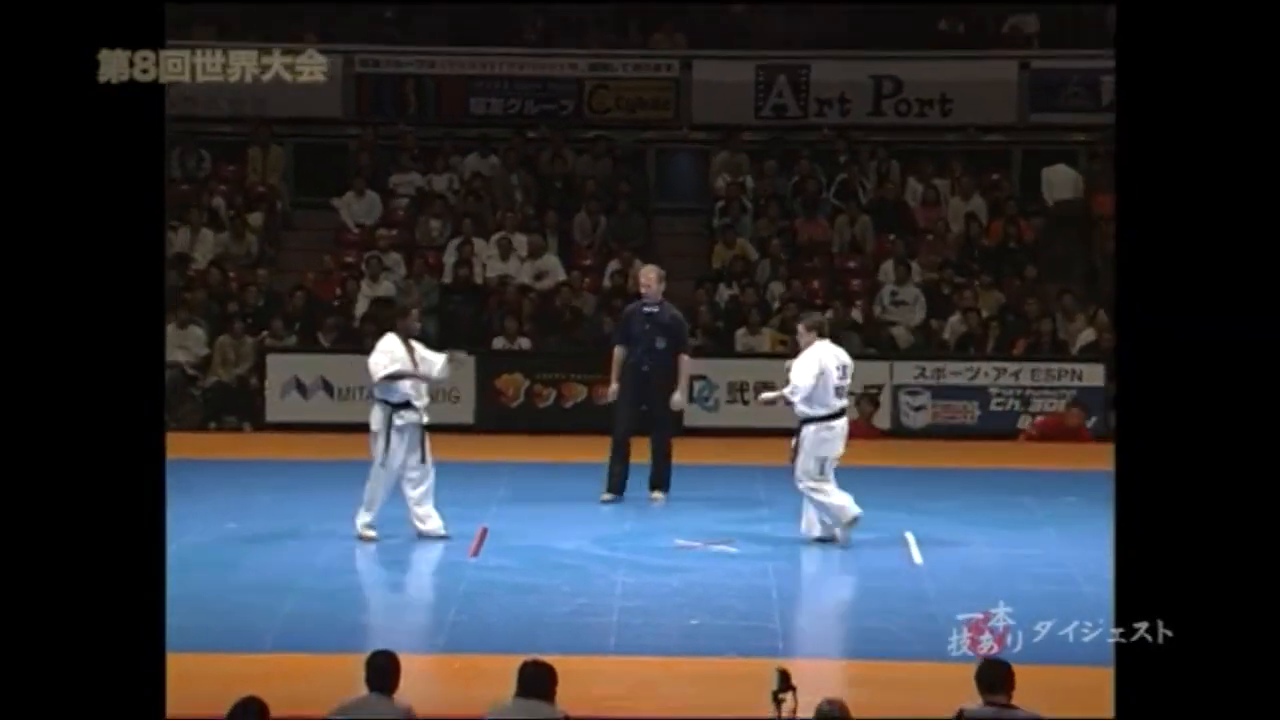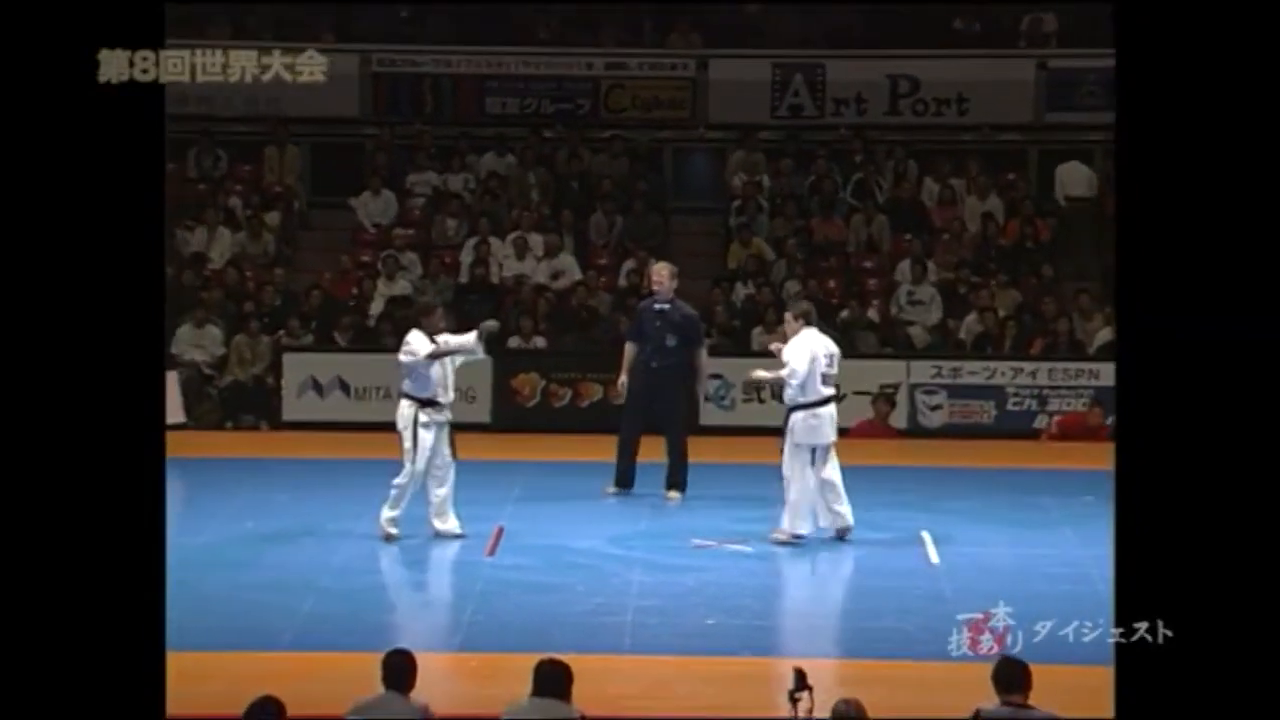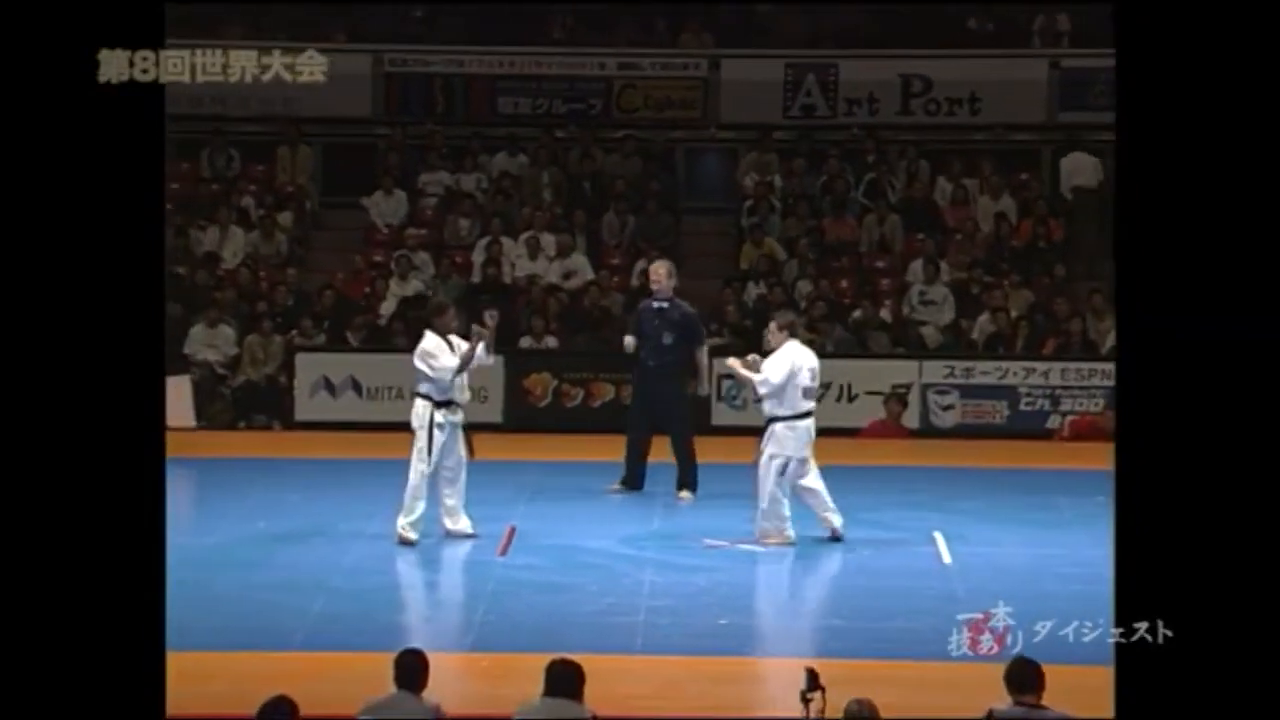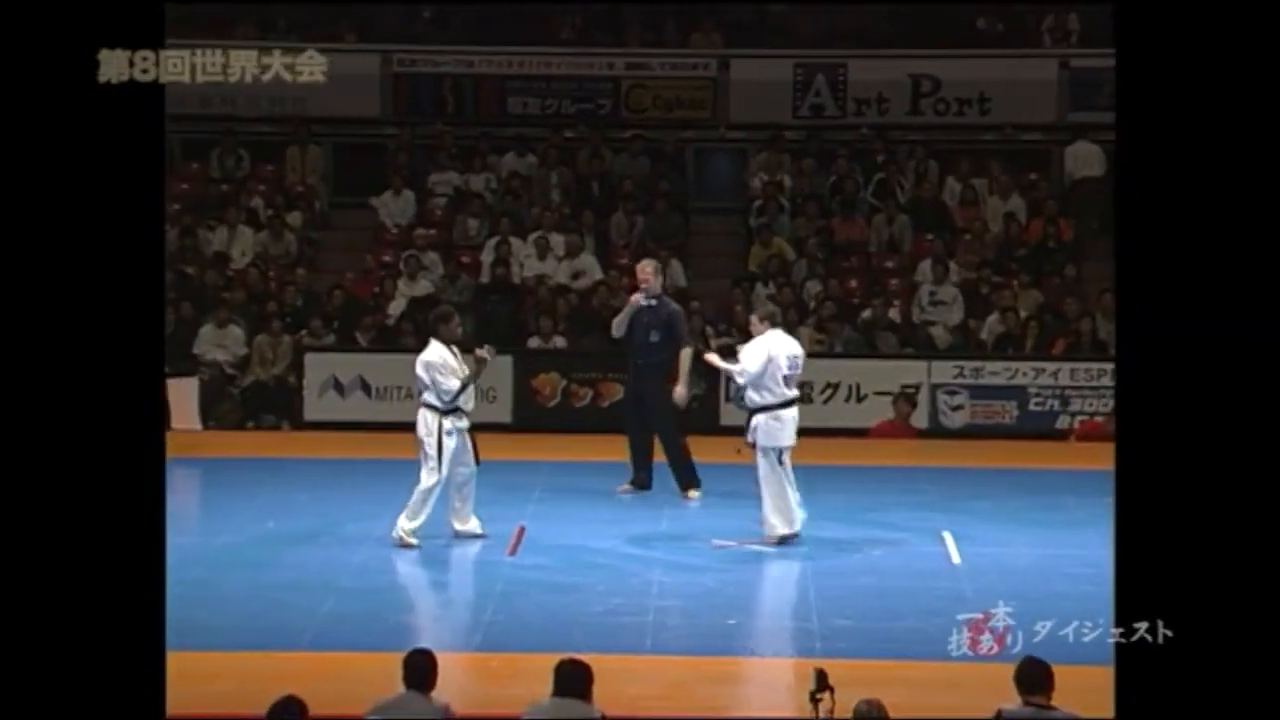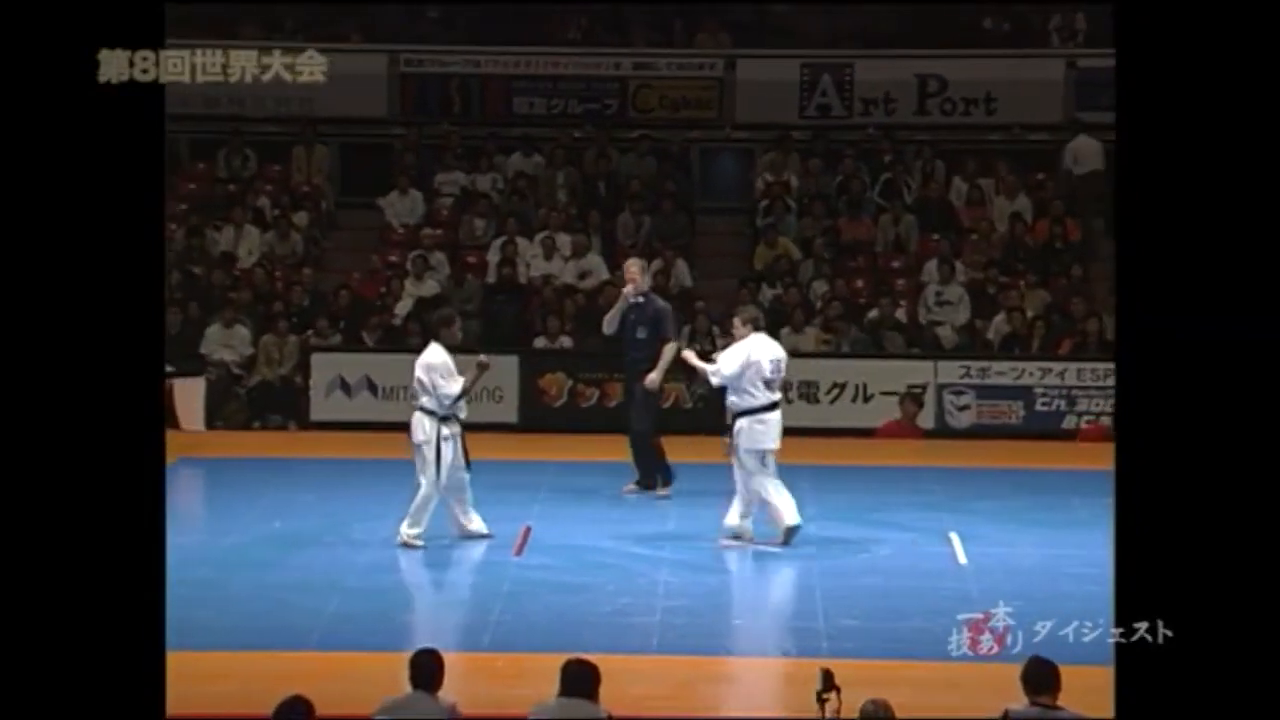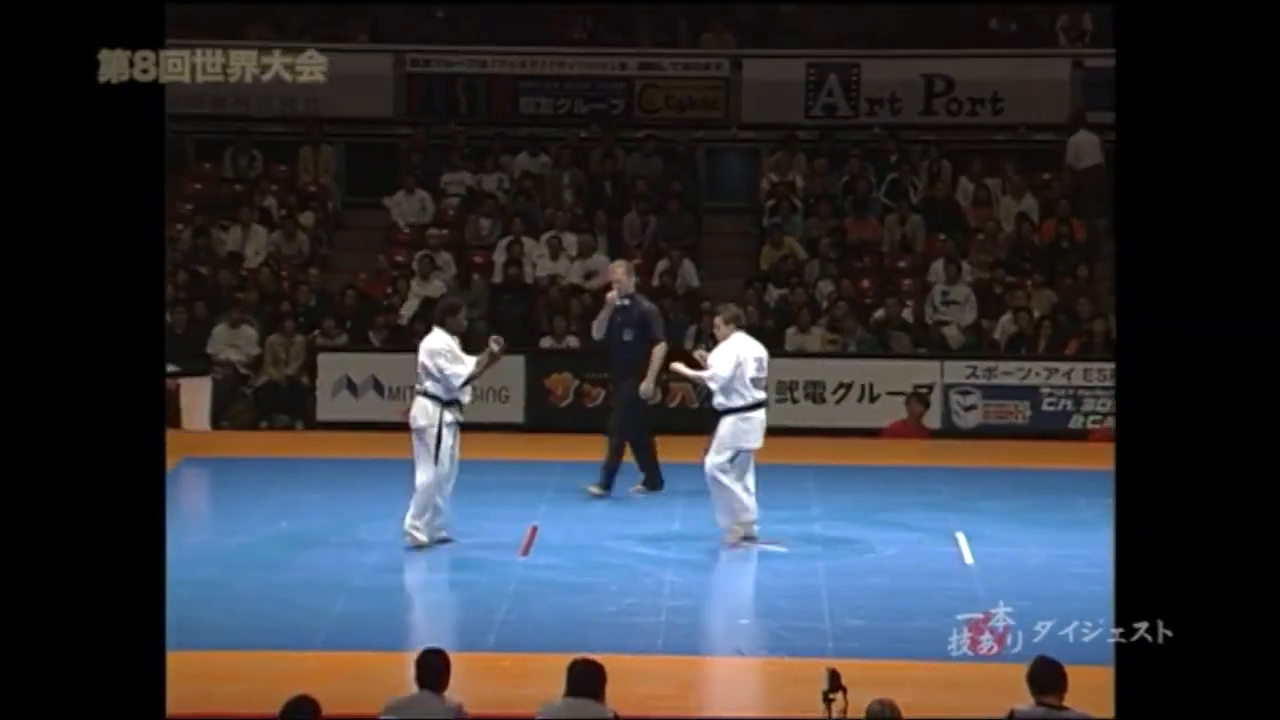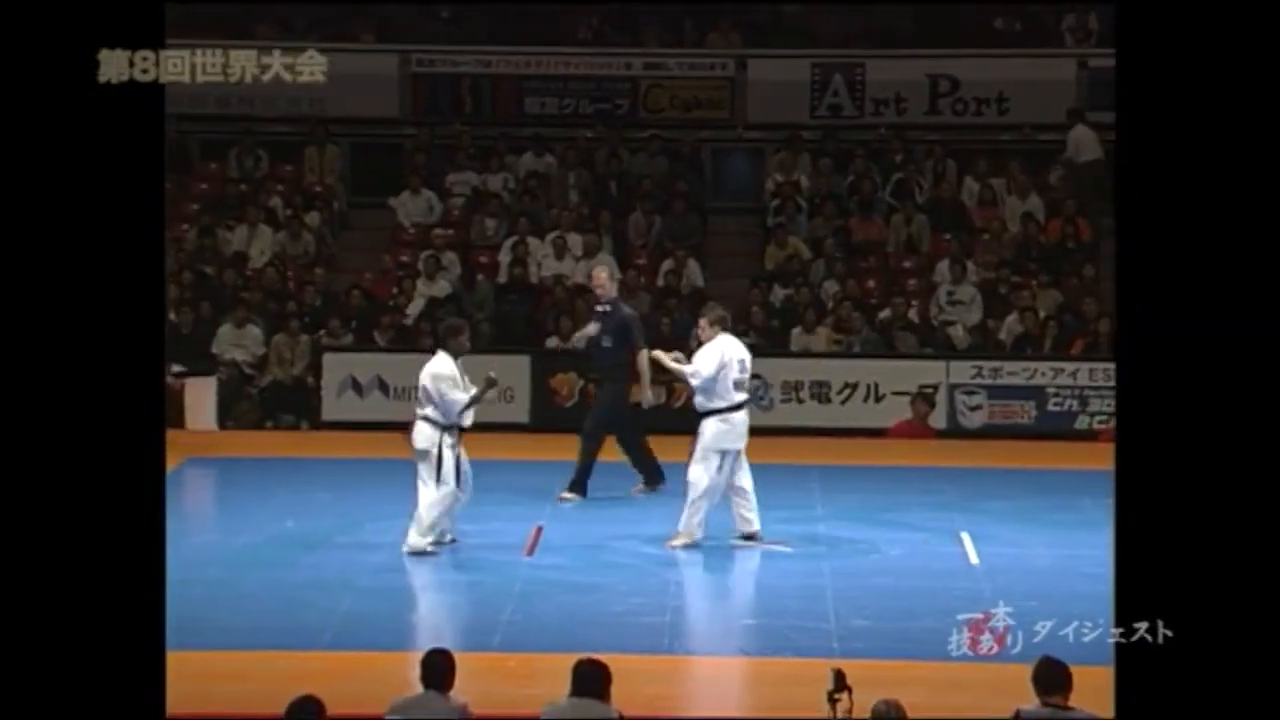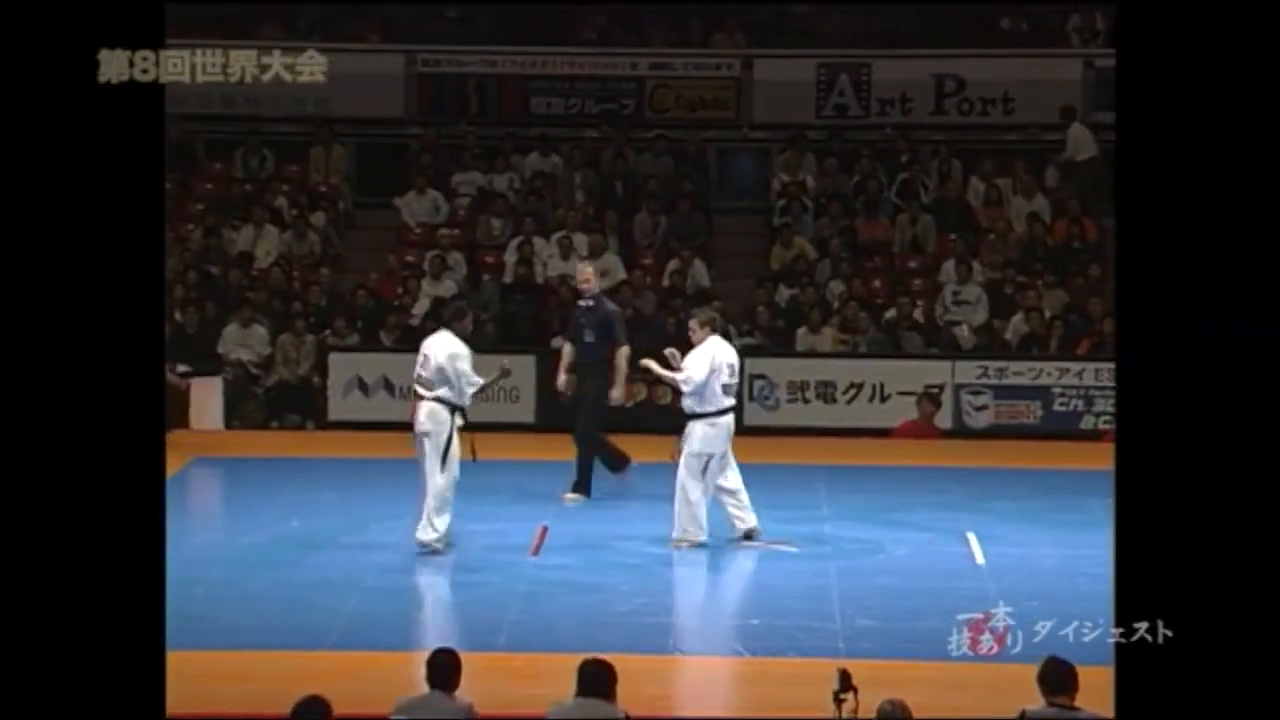
dt=0.2s
person 1, frame 1
left shoulder: (414, 347)
right shoulder: (386, 345)
left elbow: (436, 362)
right elbow: (384, 374)
left wrist: (452, 360)
right wrist: (415, 375)
left hip: (413, 417)
right hip: (390, 418)
left knee: (420, 471)
right knee: (383, 473)
left ankle: (427, 524)
right ankle: (364, 524)
person 1, frame 2
left shoulder: (441, 340)
right shoulder: (413, 341)
left elbow: (471, 342)
right elbow: (429, 355)
left wrist: (483, 330)
right wrist: (462, 347)
left hip: (437, 414)
right hip: (417, 415)
left knee: (443, 469)
right knee: (413, 469)
left ankle: (443, 523)
right ankle: (388, 520)
person 1, frame 3
left shoulder: (453, 341)
right shoulder: (429, 346)
left elbow: (484, 359)
right elbow: (453, 371)
left wrist: (489, 331)
right wrist: (473, 346)
left hip: (450, 414)
right hip: (431, 415)
left knee: (454, 469)
right knee: (422, 470)
left ankle: (455, 522)
right ankle: (406, 526)
person 1, frame 4
left shoulder: (452, 351)
right shoulder: (432, 357)
left elbow: (462, 386)
right elbow: (452, 393)
left wrist: (480, 365)
right wrist: (477, 369)
left hip: (454, 421)
right hip: (436, 423)
left knee: (465, 472)
right knee: (433, 477)
left ankle: (464, 523)
right ankle: (405, 530)
person 1, frame 5
left shoulder: (442, 355)
right shoulder: (433, 360)
left elbow: (453, 386)
right elbow: (451, 396)
left wrist: (475, 372)
right wrist: (477, 375)
left hip: (445, 425)
right hip: (431, 426)
left knee: (458, 477)
right knee: (433, 482)
left ankle: (468, 525)
right ankle: (409, 534)
person 1, frame 6
left shoulder: (448, 340)
right shoulder: (437, 345)
left elbow: (468, 365)
right elbow: (461, 380)
left wrist: (488, 353)
right wrist: (488, 361)
left hip: (444, 413)
right hip: (433, 414)
left knee: (445, 472)
right knee: (431, 473)
left ankle: (434, 528)
right ankle: (415, 527)
person 1, frame 7
left shoulder: (450, 364)
right shoulder: (441, 370)
left elbow: (463, 394)
right elbow: (457, 407)
left wrist: (480, 390)
right wrist: (484, 389)
left hip: (445, 434)
right hip: (434, 435)
left knee: (460, 484)
right knee: (440, 490)
left ankle: (440, 533)
right ankle: (417, 541)
person 1, frame 8
left shoulder: (430, 341)
right shoulder: (456, 349)
left elbow: (420, 378)
right elbow: (469, 386)
right wrist: (499, 376)
left hip: (426, 411)
right hip: (441, 415)
left knee: (433, 473)
right knee: (442, 476)
left ankle: (431, 529)
right ankle: (430, 534)
person 2, frame 1
left shoulder: (811, 357)
right shoulder: (841, 354)
left elbow: (798, 391)
left wrist: (772, 396)
left hip: (818, 428)
right hip: (836, 423)
left knee: (808, 480)
right knee: (820, 478)
left ankle: (846, 513)
right ankle: (823, 530)
person 2, frame 2
left shoulder: (801, 343)
right shoulder: (827, 343)
left elbow: (794, 375)
left wrist: (766, 376)
right wrist: (784, 355)
left hip: (806, 416)
right hip: (824, 412)
left knee: (797, 472)
right knee: (826, 470)
left ankle: (794, 528)
right ankle: (841, 521)
person 2, frame 3
left shoulder: (785, 355)
right shoulder: (808, 354)
left elbow: (767, 384)
left wrist: (740, 369)
right wrist: (760, 366)
left hip: (785, 427)
right hip: (801, 423)
left knee: (770, 481)
right knee: (805, 477)
left ankle: (778, 531)
right ankle: (833, 524)
person 2, frame 4
left shoulder: (763, 345)
right shoulder: (792, 344)
left elbow: (743, 373)
left wrist: (716, 361)
right wrist: (746, 357)
left hip: (770, 418)
right hip: (784, 413)
left knee: (774, 474)
right knee: (774, 471)
left ankle: (784, 527)
right ankle: (790, 520)
person 2, frame 5
left shoulder: (744, 348)
right shoulder: (775, 348)
left elbow: (719, 374)
left wrist: (694, 360)
right wrist: (725, 363)
left hip: (753, 421)
right hip: (767, 417)
left knee: (760, 477)
right knee: (746, 474)
left ankle: (787, 519)
right ankle: (739, 525)
person 2, frame 6
left shoulder: (731, 347)
right shoulder: (755, 346)
left elbow: (716, 379)
left wrist: (685, 371)
right wrist: (708, 363)
left hip: (738, 420)
right hip: (752, 416)
left knee: (716, 467)
right knee: (739, 473)
left ankle: (743, 519)
right ankle: (744, 525)
person 2, frame 7
left shoulder: (716, 348)
right shoulder: (738, 347)
left elbow: (698, 376)
left wrist: (667, 363)
right wrist: (685, 364)
left hip: (720, 420)
right hip: (734, 418)
left knee: (701, 476)
right knee: (736, 475)
left ankle: (689, 531)
right ankle: (750, 527)
person 2, frame 8
left shoulder: (706, 352)
right shoulder: (726, 350)
left elbow: (688, 382)
left wrist: (657, 369)
right wrist: (679, 363)
left hip: (707, 424)
right hip: (721, 421)
left knee: (690, 477)
right knee: (725, 475)
left ankle: (690, 534)
right ankle: (747, 524)
person 3, frame 1
left shoulder: (674, 318)
right shoulder: (631, 312)
left elbow: (683, 356)
right elbow: (620, 346)
left wrist: (680, 390)
right wrist: (614, 379)
left hip: (660, 382)
right hip: (632, 379)
left knee: (661, 437)
right knee: (620, 433)
left ankle: (659, 487)
right ankle: (615, 488)
person 3, frame 2
left shoulder: (687, 315)
right shoulder: (643, 309)
left elbow: (699, 349)
right elbow: (632, 341)
left wrist: (699, 382)
right wrist: (624, 371)
left hip: (673, 381)
right hip: (643, 377)
left knee: (676, 435)
right knee: (629, 429)
left ankle: (675, 486)
right ankle: (622, 482)
person 3, frame 3
left shoulder: (685, 312)
right shoulder: (644, 308)
left elbow: (700, 348)
right elbow: (631, 339)
left wrist: (703, 381)
right wrist: (629, 341)
left hip: (673, 380)
right hip: (645, 377)
left knee: (680, 433)
right knee: (637, 430)
left ankle: (687, 485)
right ankle: (632, 480)
person 3, frame 4
left shoulder: (672, 310)
right shoulder: (636, 307)
left elbow: (685, 348)
right elbow: (616, 333)
left wrist: (682, 383)
right wrist: (629, 309)
left hip: (660, 379)
right hip: (637, 376)
left knee: (669, 431)
right knee: (636, 430)
left ankle: (690, 484)
right ankle: (641, 479)
person 3, frame 5
left shoulder: (659, 307)
right shoulder: (626, 305)
left elbow: (671, 343)
right elbow: (607, 329)
left wrist: (658, 373)
right wrist: (621, 303)
left hip: (648, 374)
right hip: (630, 373)
left knee: (641, 426)
right knee: (640, 427)
left ankle: (664, 477)
right ankle: (647, 478)
person 3, frame 6
left shoulder: (646, 309)
right shoulder: (614, 308)
left elbow: (660, 345)
right elbow: (597, 334)
left wrist: (649, 379)
right wrist: (607, 308)
left hip: (636, 377)
right hip: (619, 376)
left knee: (618, 427)
right knee: (637, 431)
left ankle: (605, 483)
right ankle: (653, 480)
person 3, frame 7
left shoulder: (626, 316)
right shoulder: (596, 313)
left elbow: (641, 352)
right elbow: (576, 342)
left wrist: (646, 386)
right wrist: (584, 335)
left hip: (617, 382)
right hip: (604, 381)
left knee: (591, 431)
right knee: (627, 433)
left ankle: (577, 487)
right ankle: (654, 477)
person 3, frame 8
left shoulder: (609, 311)
right shoulder: (579, 309)
left elbow: (623, 348)
right elbow: (570, 342)
left wrist: (619, 385)
right wrist: (562, 370)
left hip: (599, 380)
right hip: (581, 378)
left knee: (586, 431)
right knee: (587, 432)
left ankle: (581, 488)
right ankle: (619, 462)
